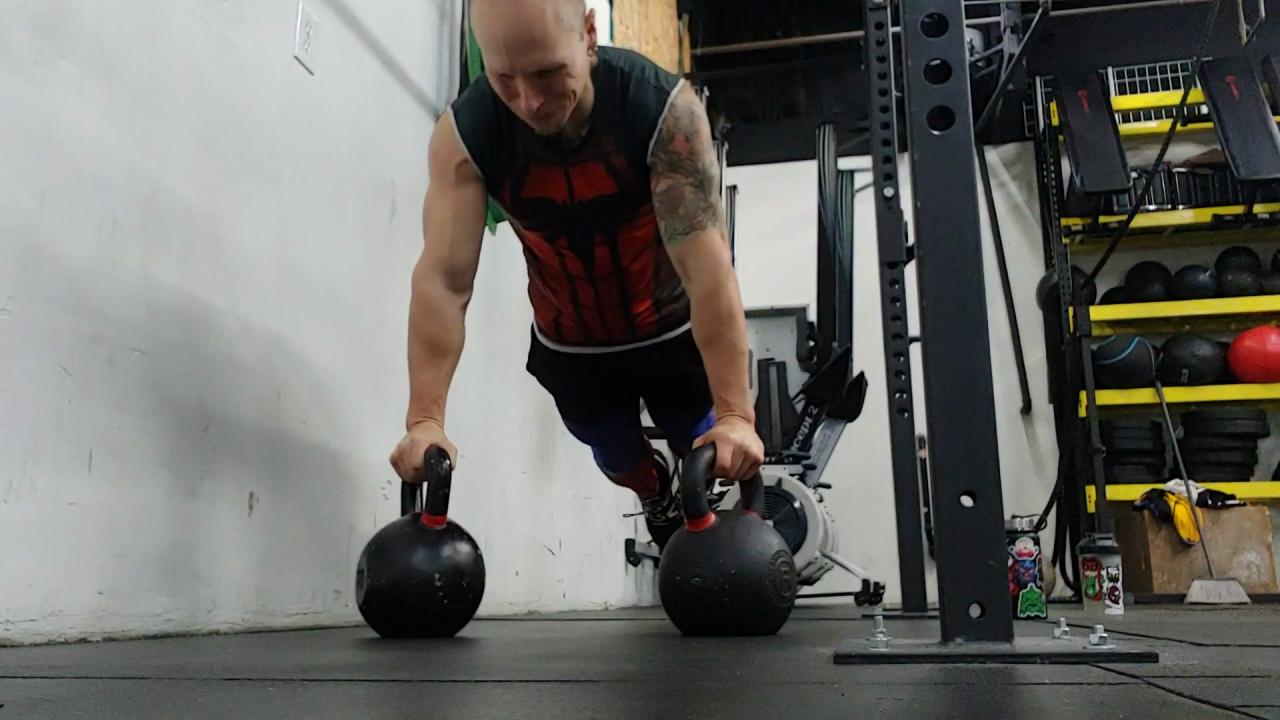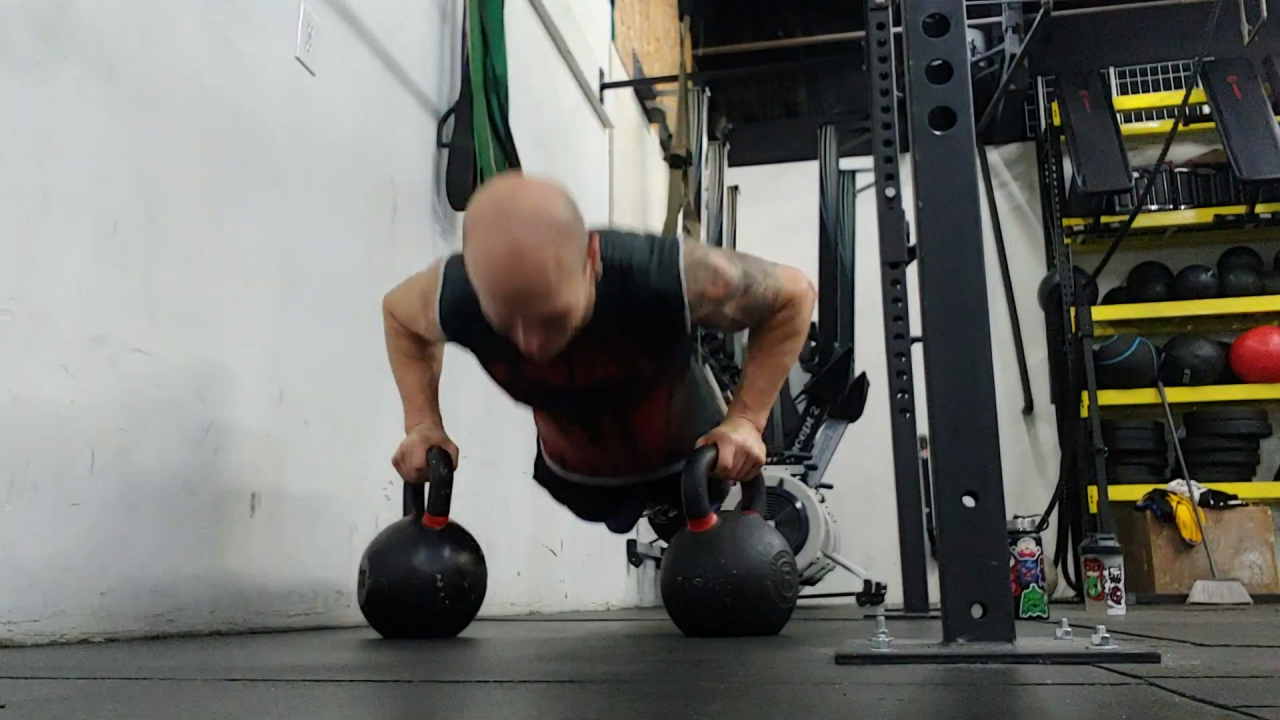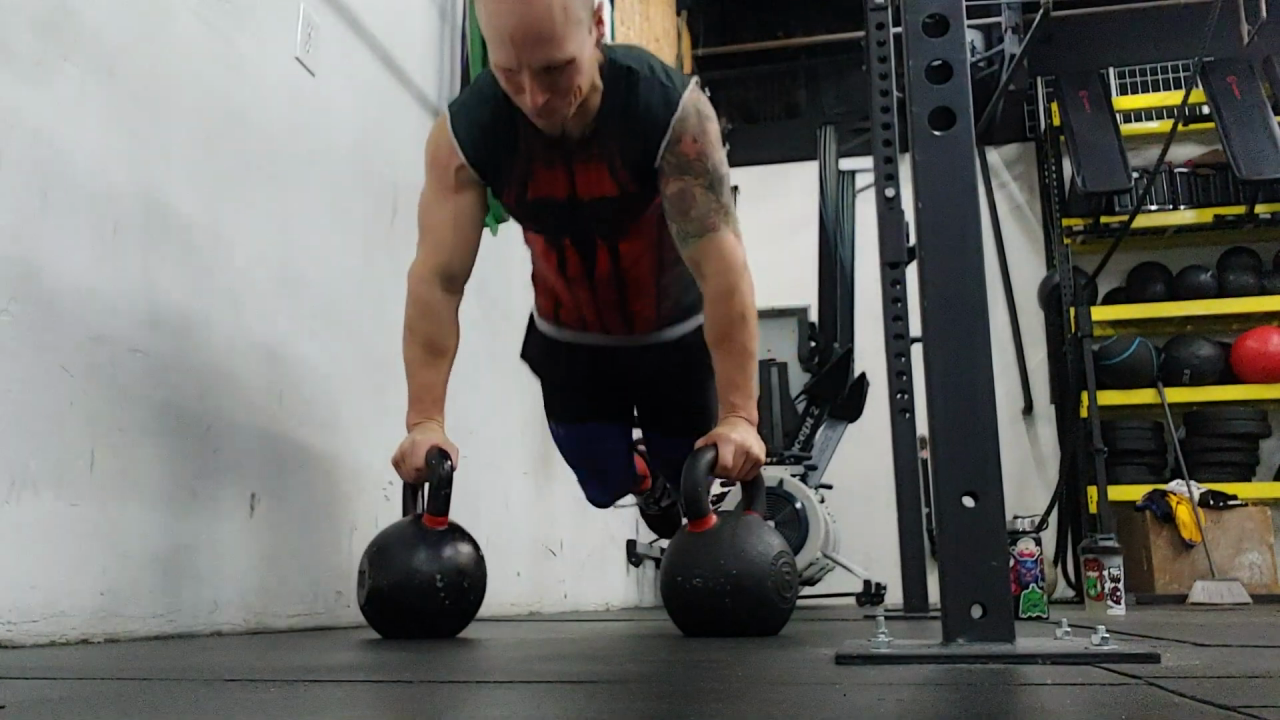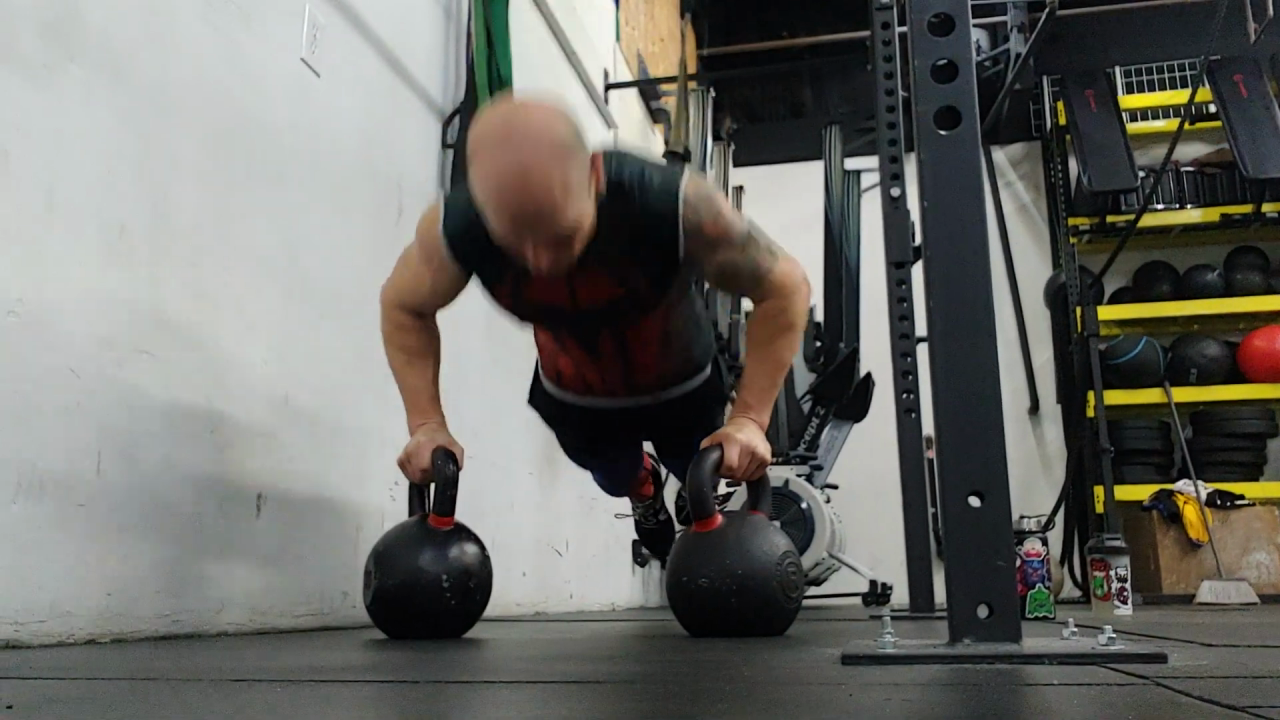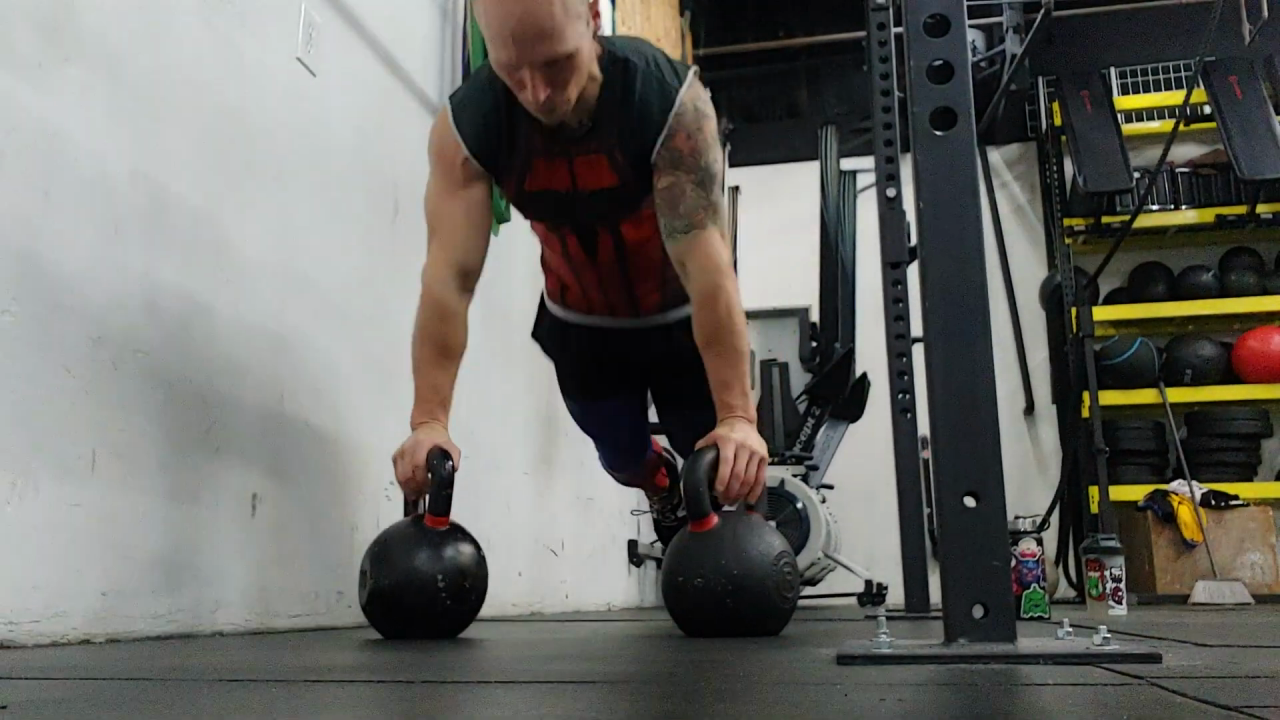
dt=1s
person 1, frame 1
left shoulder: (662, 107)
right shoulder: (464, 134)
left elbow: (706, 268)
right elbow: (443, 280)
left wrist: (736, 416)
right wrist: (424, 421)
left hip: (670, 332)
right hip: (570, 346)
left knee: (704, 454)
right knee: (617, 459)
right ankle: (657, 502)
person 1, frame 2
left shoulder: (673, 278)
right shoulder: (454, 297)
left elbow: (793, 296)
right elbow: (398, 316)
left wrist: (746, 419)
right wrist: (422, 425)
left hip: (683, 454)
right hip: (574, 471)
right knee: (620, 521)
right ankle: (654, 506)
person 1, frame 3
left shoulder: (669, 106)
right shoulder: (465, 130)
left elbow: (723, 268)
right elbow: (438, 281)
left wrist: (740, 417)
right wrist: (425, 421)
left hip: (673, 333)
right hip: (566, 339)
left knee: (689, 478)
right knee: (604, 487)
left ankle: (671, 484)
right ankle: (642, 482)
person 1, frame 4
left shoulder: (673, 204)
right shoulder: (456, 228)
left elbow: (784, 289)
right elbow: (403, 308)
left wrist: (750, 418)
right wrist: (427, 424)
left hip: (679, 385)
right hip: (574, 397)
right knee: (617, 481)
right ankle: (645, 487)
person 1, frame 5
left shoulder: (666, 97)
right shoulder: (466, 123)
left elbow: (707, 267)
right elbow: (450, 282)
left wrist: (739, 417)
right wrist: (428, 422)
left hip: (679, 319)
right hip: (576, 325)
left knee: (716, 467)
right knee: (623, 460)
right ankle: (660, 483)
